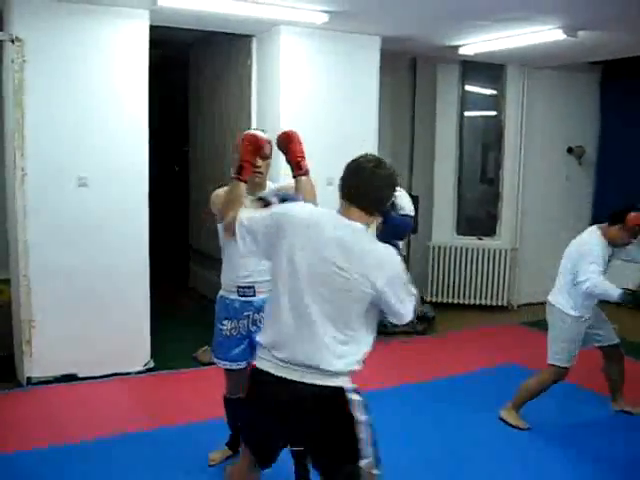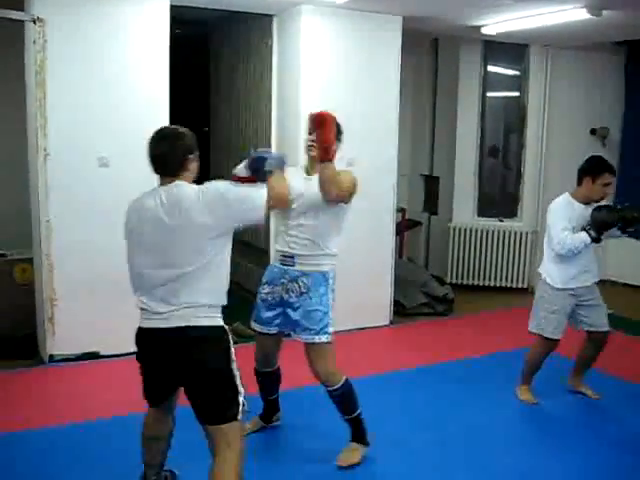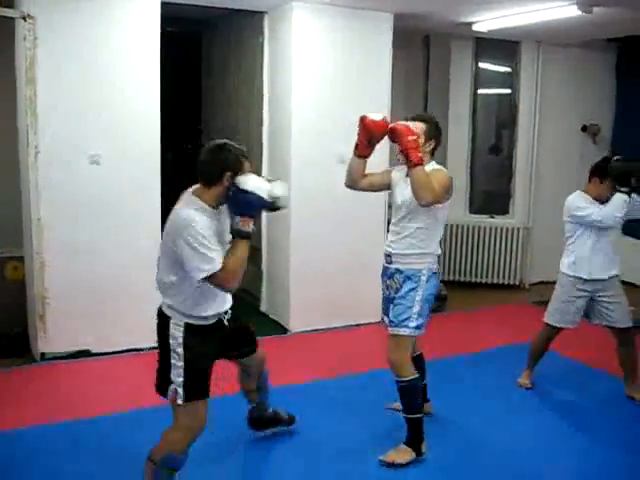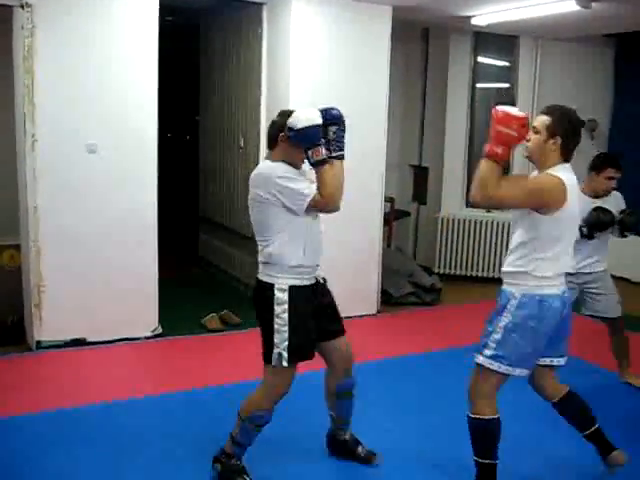
dt=1s
person 1, frame 1
left shoulder: (282, 194)
right shoulder: (222, 196)
left elbow: (308, 206)
right elbow: (228, 214)
left wrist: (298, 164)
right wrist: (241, 169)
right hip: (233, 303)
right knee: (236, 383)
right ankle: (236, 442)
person 1, frame 2
left shoulder: (344, 178)
right shoulder: (290, 176)
left elbow: (331, 194)
left wrist: (324, 157)
left hip: (314, 278)
right hip: (279, 271)
left knee: (322, 366)
right knee: (265, 355)
left ankle: (359, 436)
right ankle: (270, 414)
person 1, frame 3
left shoulder: (439, 176)
right shoulder: (397, 174)
left elbow: (425, 197)
right elbow: (355, 182)
left wrist: (411, 153)
right wrist: (364, 143)
left hip: (417, 274)
right hip: (394, 269)
left knee: (398, 355)
right knee: (406, 343)
left ankle: (415, 441)
right ankle: (420, 400)
person 1, frame 4
left shoulder: (551, 184)
right shoulder: (542, 178)
left elbow: (480, 196)
right elbow: (486, 185)
left wrist: (498, 144)
right wrist: (498, 145)
left hip: (527, 301)
right hip: (550, 299)
left knee: (481, 391)
right knee: (545, 382)
person 2, frame 1
left shoulder: (291, 218)
right shoulder: (379, 259)
left elbow: (233, 227)
right elbow: (404, 313)
left wrist: (238, 190)
left hip: (266, 377)
right hip: (323, 393)
person 2, frame 2
left shoulder: (137, 209)
right shoulder: (213, 198)
right elbow: (279, 195)
right wrist: (274, 173)
left hip: (153, 333)
right hip: (202, 335)
left knee: (160, 407)
right knee: (228, 445)
person 2, frame 3
left shoulder: (210, 195)
right shoulder: (191, 223)
right elbow: (229, 280)
left wrist: (258, 202)
right wrist: (245, 228)
left hip: (217, 314)
right hip: (187, 325)
left knee: (254, 362)
right knee: (191, 422)
left ankle: (260, 414)
person 2, frame 4
left shoulder: (292, 171)
right shoulder: (269, 174)
left elbow: (330, 197)
right elbow: (329, 202)
left wrist: (335, 149)
right wrist: (319, 153)
left hip: (309, 283)
right hip: (283, 291)
left knee: (343, 358)
right knee: (277, 384)
left ankle: (340, 436)
person 3, frame 1
left shoulder: (600, 233)
right shoulder: (593, 244)
right elbow: (590, 283)
left hip: (587, 309)
right hip: (567, 312)
left knee: (614, 352)
right knee: (557, 371)
left ankle: (618, 402)
right ankle: (511, 408)
person 3, frame 2
left shoulder: (596, 206)
right shoulder: (560, 207)
left elbow: (606, 231)
right elbow: (562, 245)
right wrist: (593, 232)
left hip: (586, 285)
right hip: (556, 286)
left knee: (599, 336)
right knee: (547, 341)
left ankle: (576, 379)
right ankle: (524, 385)
person 3, frame 3
left shoulder: (614, 199)
right shoulder: (575, 202)
right elbow: (607, 217)
left hip: (608, 279)
right hip: (575, 278)
right knee: (551, 328)
right ankle: (528, 370)
person 3, frame 4
left shoulder: (616, 200)
left elbow: (619, 231)
right wrist: (585, 230)
left hip: (596, 272)
right hip: (566, 271)
left knee: (615, 322)
